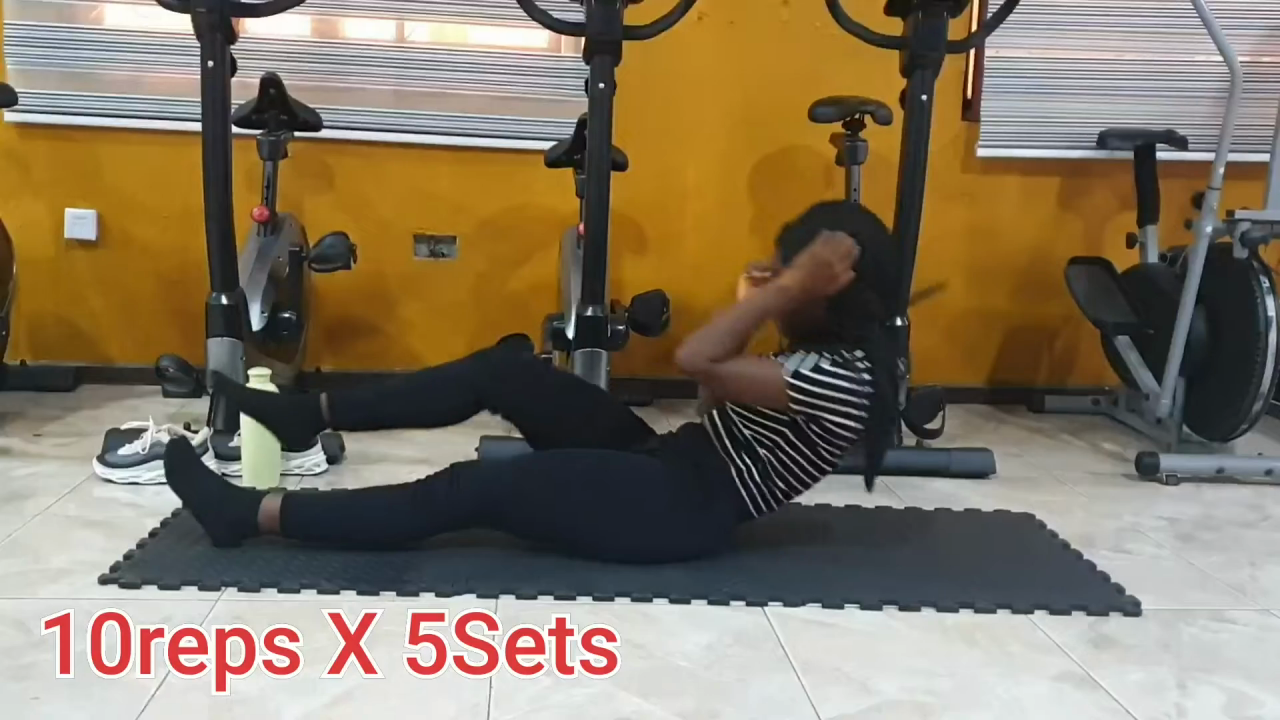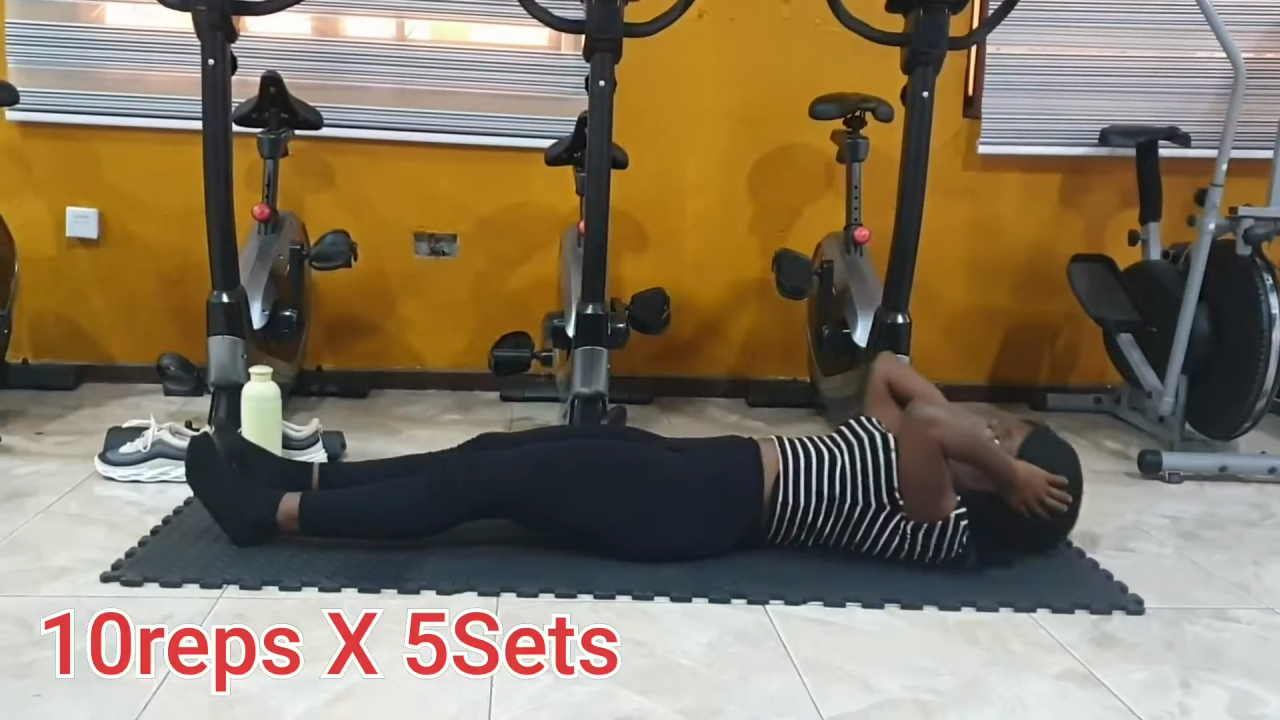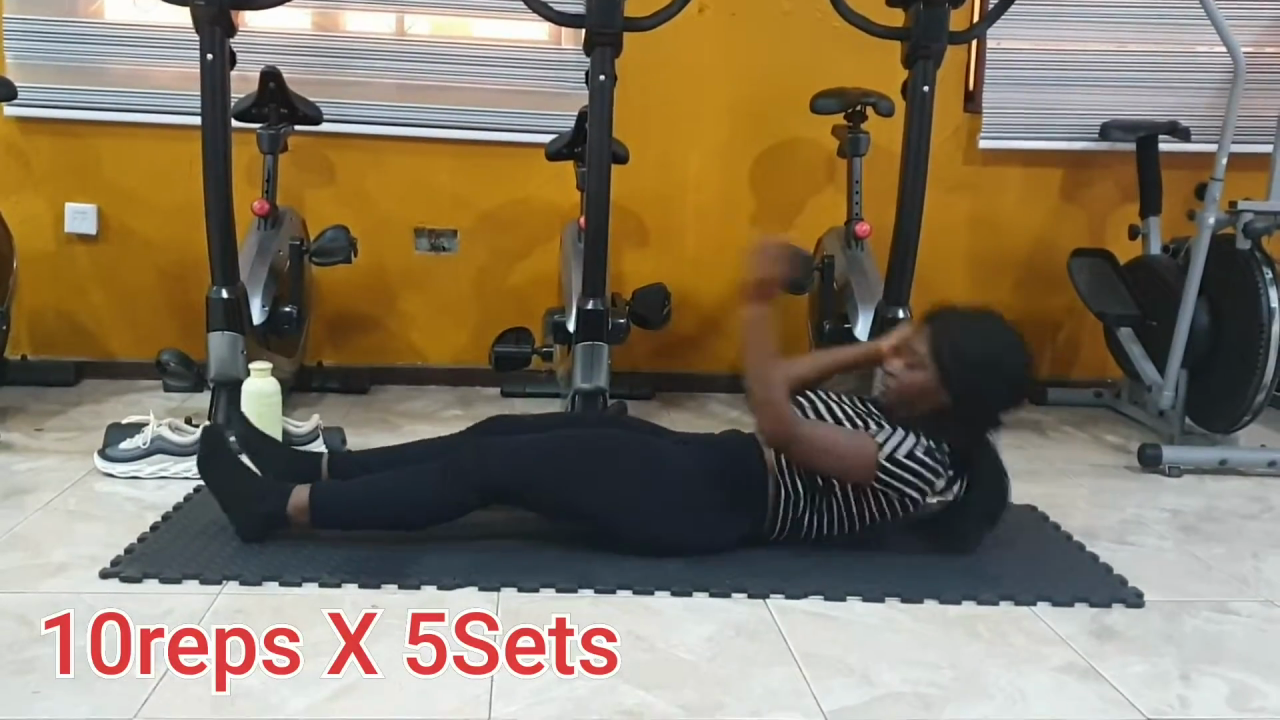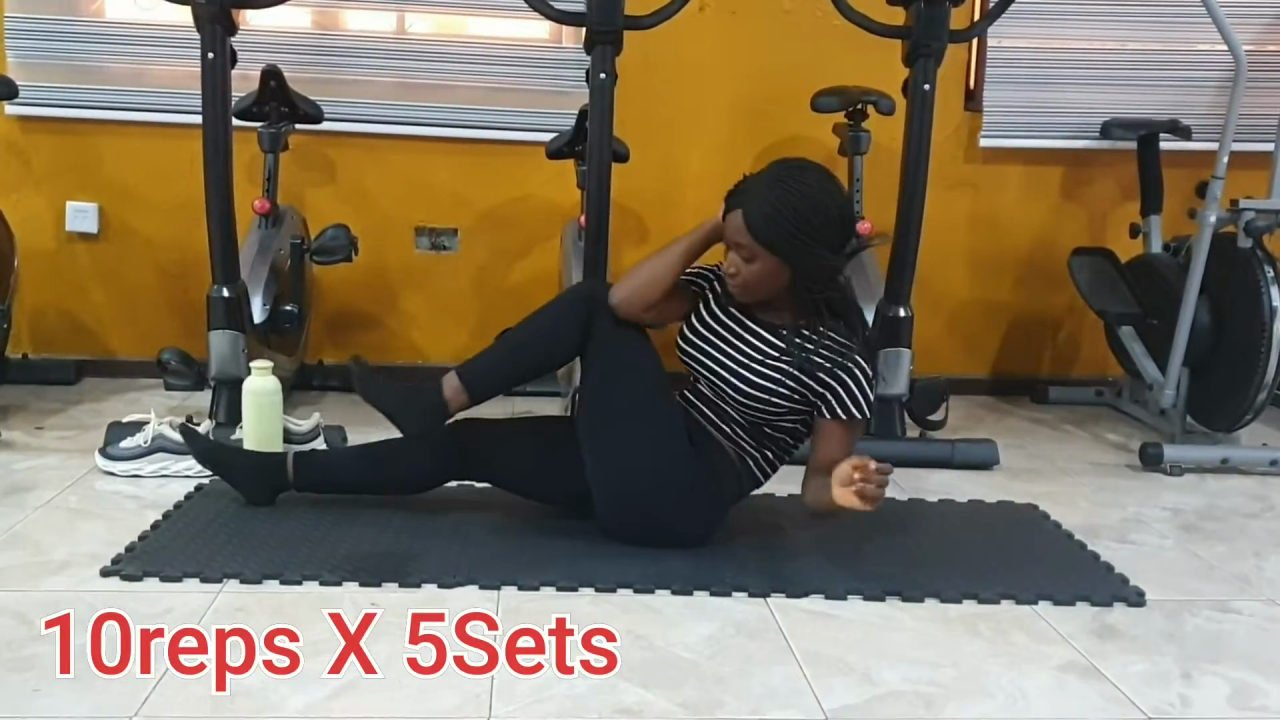
dt=0.7s
person 1, frame 1
left shoulder: (841, 381)
right shoulder: (823, 351)
left elbow: (696, 362)
right elbow: (721, 380)
left wrist: (783, 292)
right wrist: (761, 302)
left hip: (681, 511)
right hip: (663, 466)
left knee: (465, 490)
right knee: (506, 370)
left ankle: (254, 514)
right ankle: (310, 412)
person 1, frame 2
left shoulder: (941, 525)
right shoulder: (902, 451)
left elbow: (927, 420)
right elbow: (887, 370)
left wrist: (1005, 470)
right wrist: (983, 437)
left hip: (696, 510)
right hip: (697, 466)
left knee: (481, 484)
right knee: (490, 451)
left ankle: (270, 514)
right ankle: (303, 477)
person 1, frame 3
left shoulder: (916, 463)
right shoulder: (886, 417)
left elbow: (777, 424)
right elbow: (786, 383)
left wrist: (760, 309)
right wrist: (874, 346)
left hip: (704, 511)
right hip: (702, 465)
left knee: (489, 471)
right knee: (498, 436)
left ankle: (281, 509)
right ankle: (313, 471)
person 1, frame 4
left shoulder: (833, 362)
right shoulder: (722, 293)
left elbow: (815, 495)
right elbow: (628, 301)
left wrist: (845, 489)
right wrist: (707, 231)
left hip: (673, 502)
right hip: (638, 470)
left knee: (588, 306)
right knee: (462, 447)
left ankle: (436, 401)
right ankle: (275, 472)
